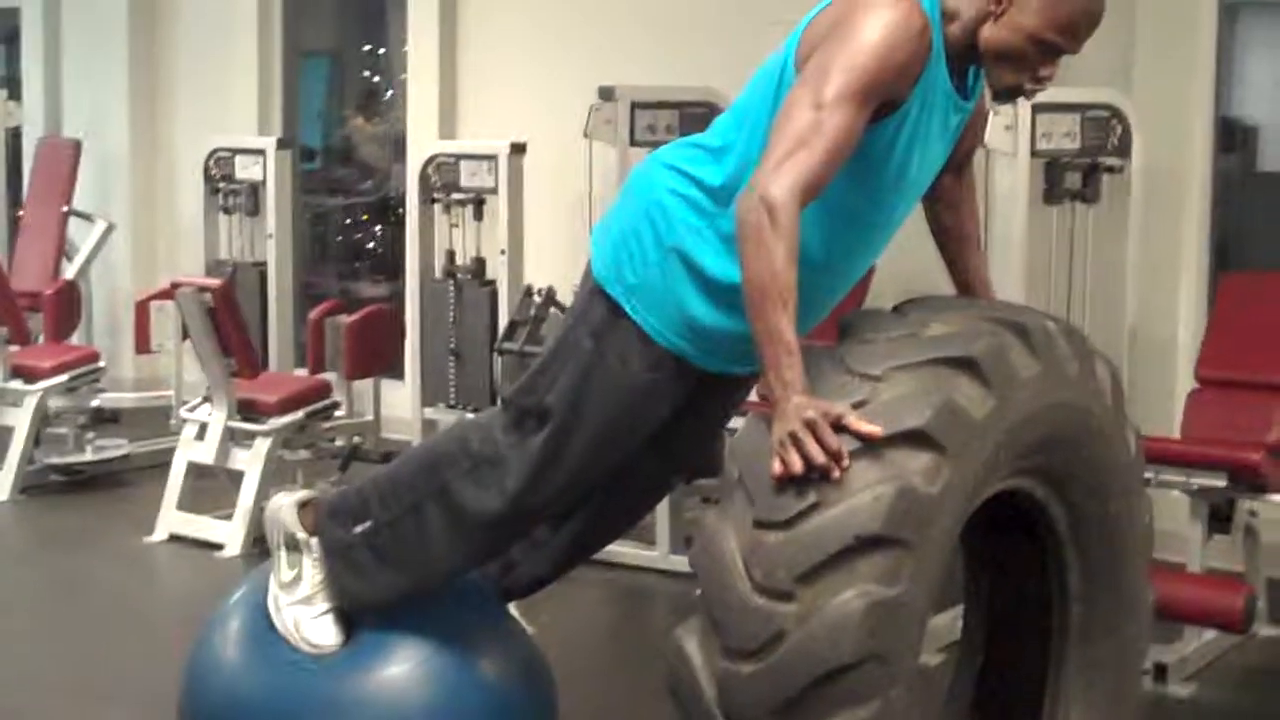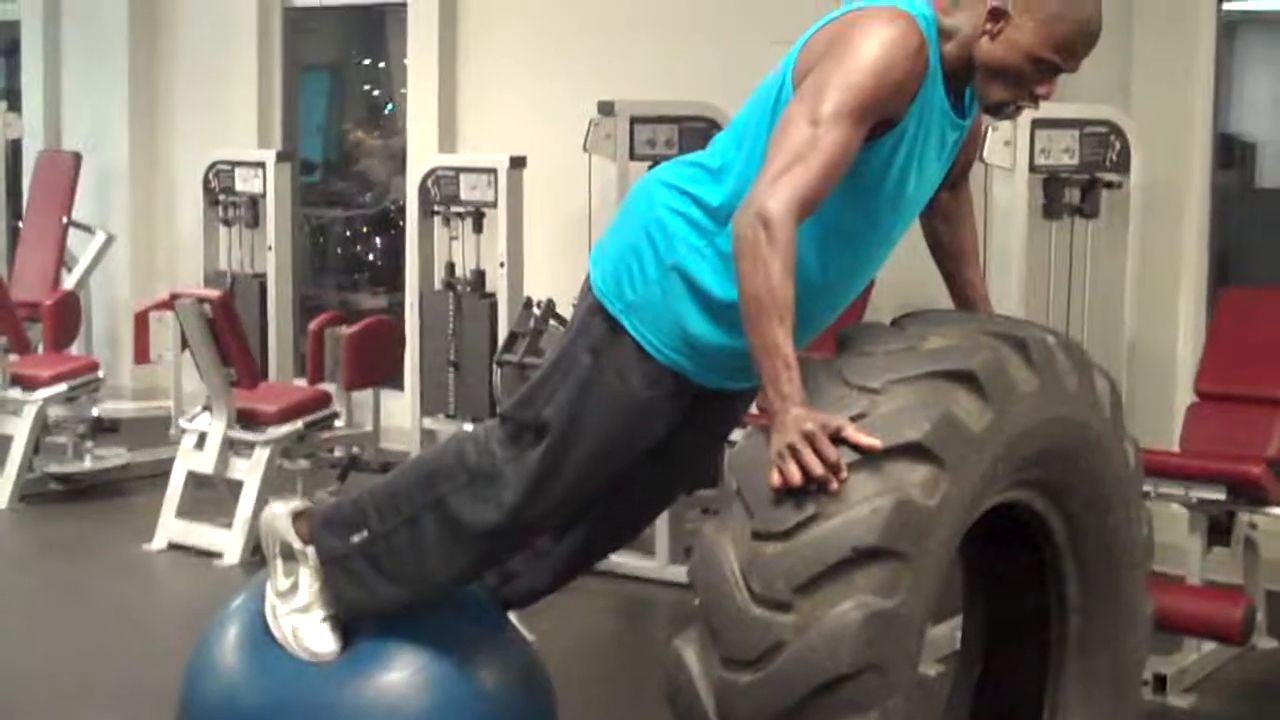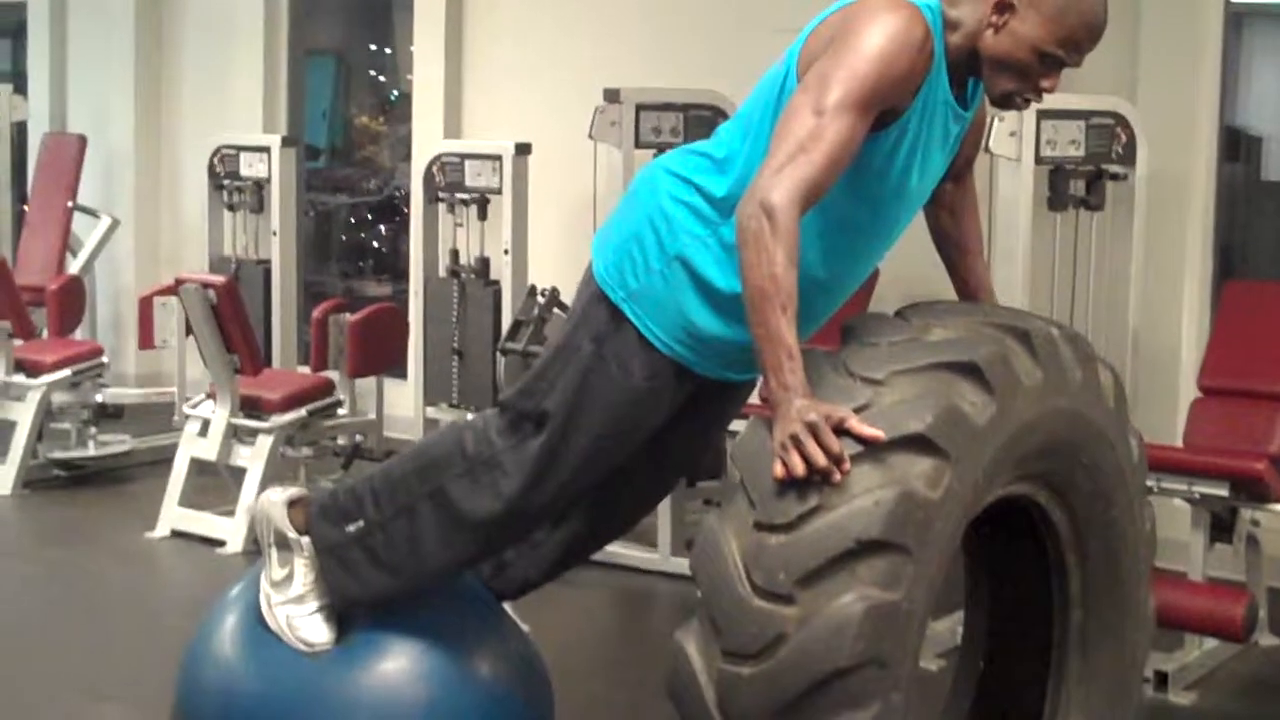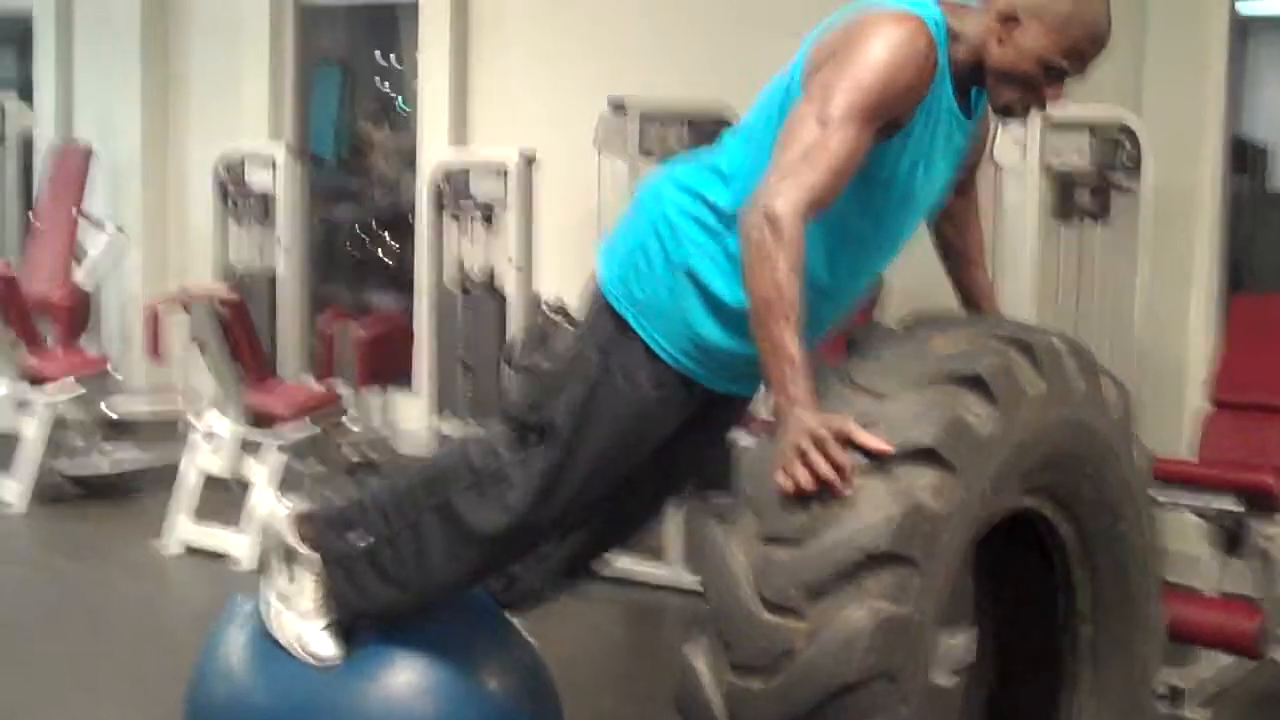
dt=0.3s
person 1, frame 1
left shoulder: (969, 80)
left elbow: (949, 180)
right elbow: (771, 198)
right wrist: (790, 393)
left hip: (734, 314)
right hip: (672, 273)
left knee: (618, 490)
right knee: (532, 456)
left ankle: (465, 582)
right ankle: (317, 537)
person 1, frame 2
left shoulder: (964, 99)
left elbow: (946, 197)
right elbow: (765, 215)
right wrist: (787, 406)
left hip: (733, 331)
right hip: (672, 288)
left knee: (617, 504)
right knee: (528, 468)
left ankle: (467, 591)
right ankle: (317, 543)
person 1, frame 3
left shoulder: (969, 85)
left elbow: (950, 191)
right elbow: (771, 204)
right wrist: (791, 397)
left hip: (734, 322)
right hip: (675, 275)
left knee: (613, 494)
right knee: (528, 459)
left ankle: (459, 580)
right ankle: (310, 529)
person 1, frame 4
left shoulder: (972, 93)
left elbow: (955, 200)
right elbow: (777, 215)
right wrist: (798, 409)
left hip: (740, 330)
right hip: (685, 289)
left knee: (614, 505)
right knee: (538, 472)
left ankle: (462, 589)
right ankle: (319, 542)
